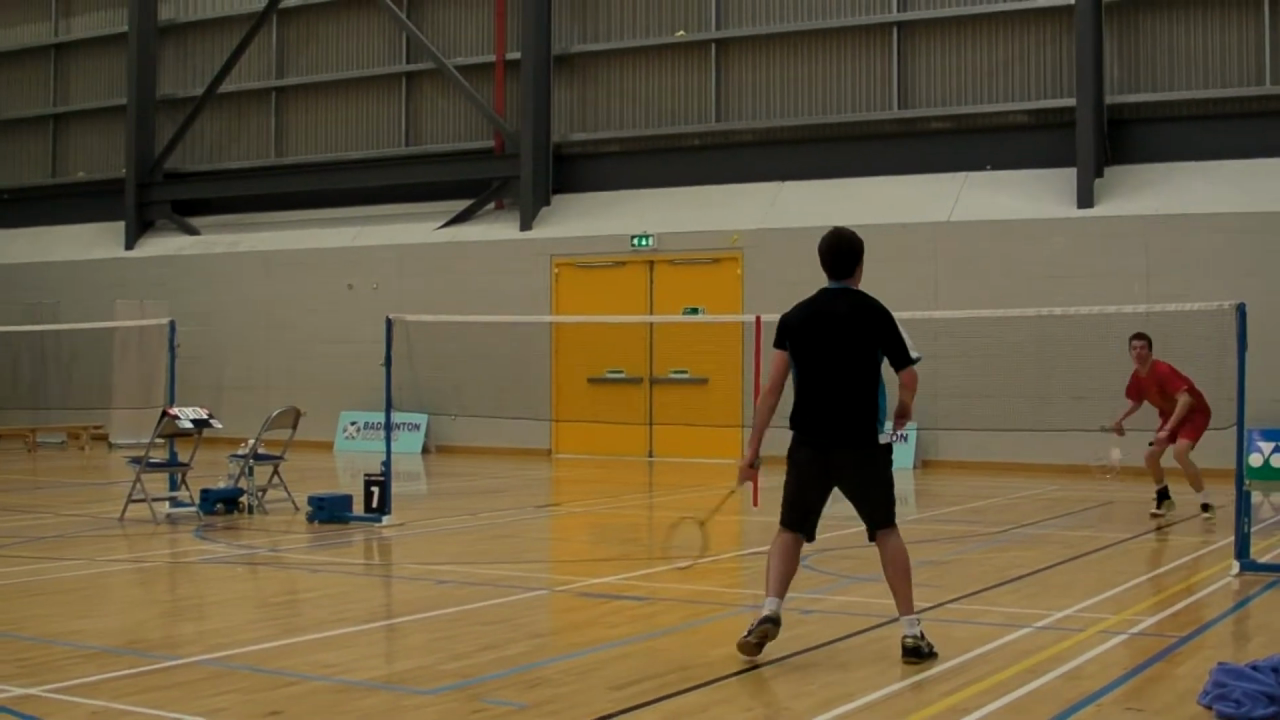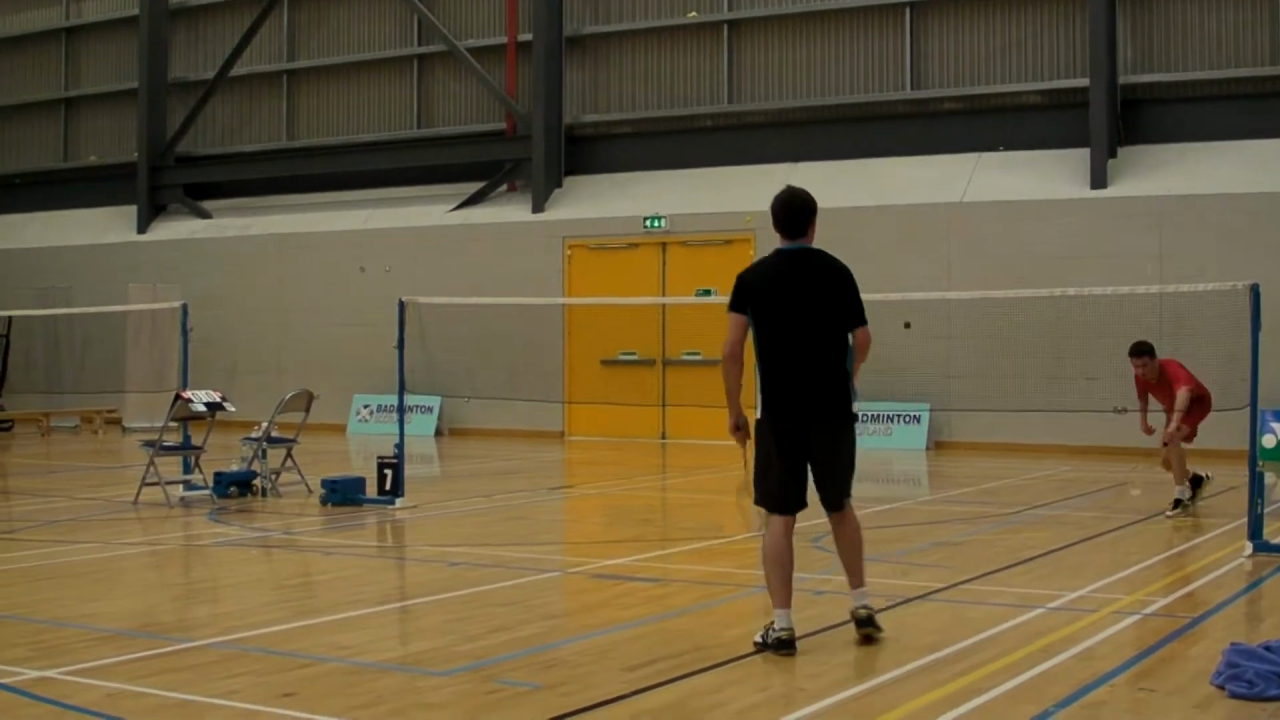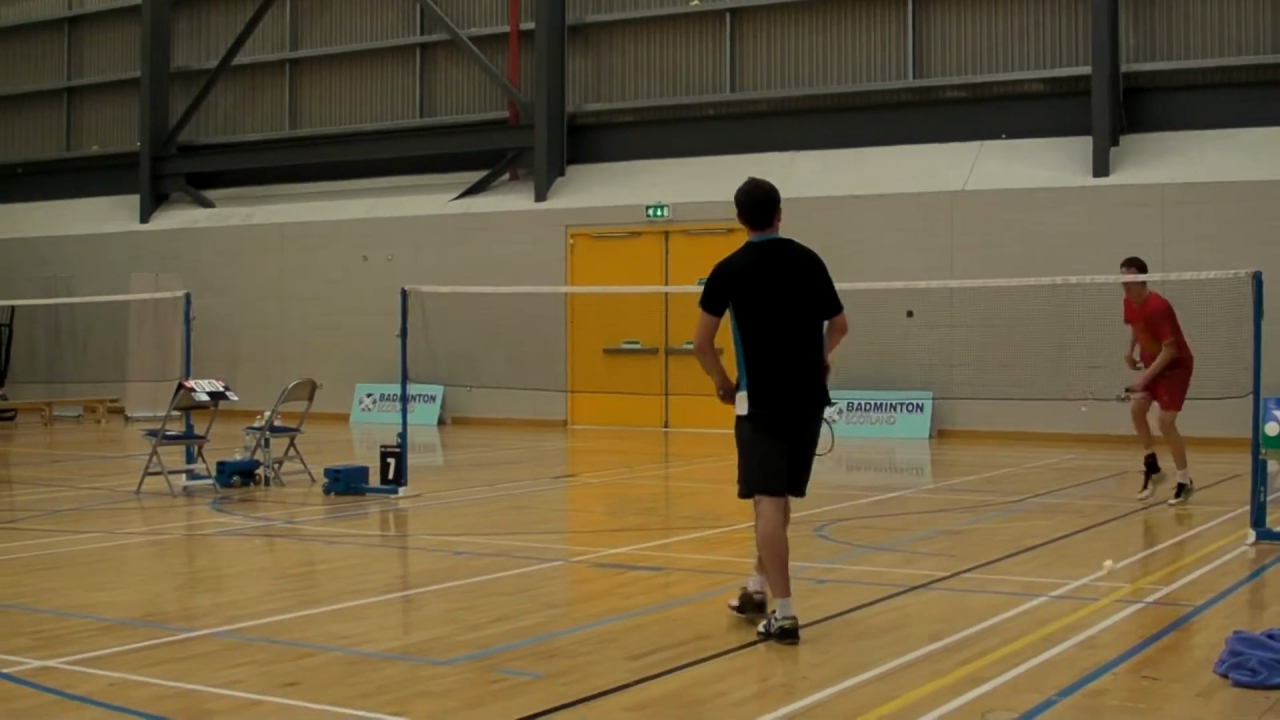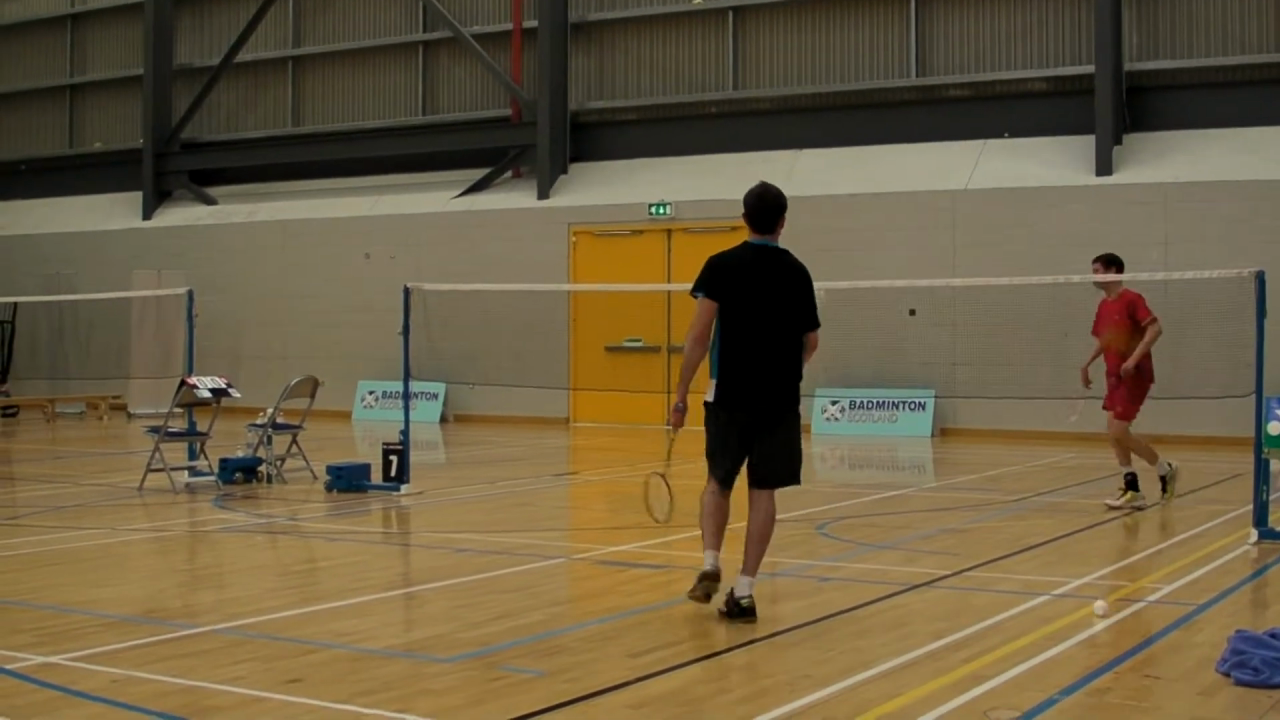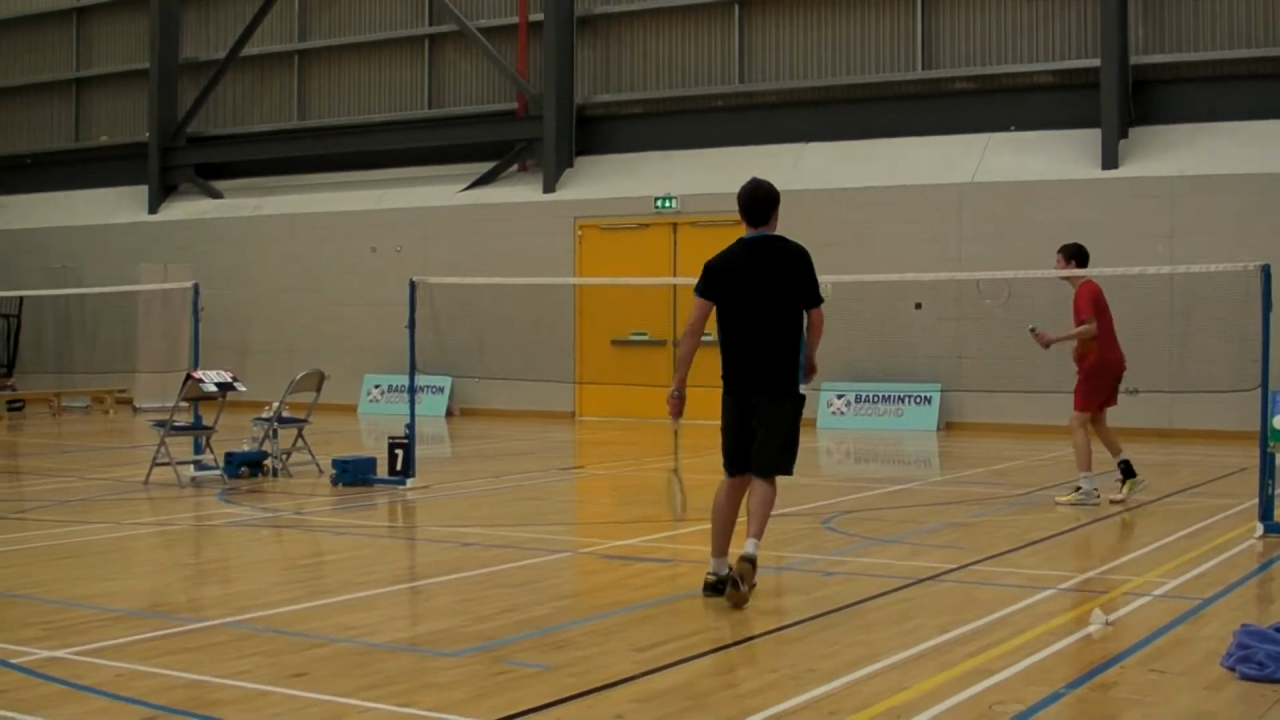
dt=0.4s
person 1, frame 1
left shoulder: (795, 317)
right shoulder: (874, 313)
left elbow: (772, 386)
right elbow: (908, 379)
left wrist: (752, 448)
right wrist: (904, 407)
left hip: (809, 443)
right hip: (864, 443)
left knee: (790, 533)
right knee: (886, 533)
left ankle: (769, 612)
right ankle: (912, 633)
person 1, frame 2
left shoulder: (752, 278)
right shoulder: (836, 272)
left elbow: (732, 351)
right elbow: (862, 341)
left wrist: (735, 411)
left hip: (779, 414)
right hip: (833, 411)
left knee: (779, 517)
right knee: (839, 507)
left ankle: (781, 625)
right ankle: (862, 605)
person 1, frame 3
left shoulder: (730, 270)
right shoulder: (809, 261)
left elbow: (702, 343)
right elbow: (839, 325)
left wrist: (721, 382)
left hip: (761, 403)
right hip: (808, 399)
left knee: (768, 502)
right knee: (782, 496)
left ankle: (783, 613)
right ankle: (758, 590)
person 1, frame 4
left shoulder: (721, 265)
right shoulder: (798, 272)
left elbow: (699, 334)
right elbow: (810, 342)
left wrist: (680, 394)
left hip: (729, 396)
right hip: (781, 401)
left knee: (718, 483)
right knee: (763, 492)
left ankle: (710, 565)
right ankle: (744, 590)
person 1, frame 5
left shoulder: (720, 264)
right shoulder: (796, 256)
left elbow: (693, 329)
right elbow: (816, 319)
left wrist: (678, 385)
right wrist: (809, 358)
left hip: (736, 385)
right hip: (782, 385)
left knee: (734, 476)
right knee: (763, 477)
left ankle: (718, 570)
right ankle: (749, 554)
person 2, frame 1
left shoulder: (1163, 370)
right shoulder: (1136, 377)
left elbow: (1185, 399)
right elbow: (1137, 401)
left wrist: (1168, 429)
right wrist: (1120, 420)
left hip: (1195, 412)
right hip: (1171, 416)
left knee: (1179, 453)
right knee: (1151, 457)
left ankle: (1205, 502)
right ankle: (1164, 498)
person 2, frame 2
left shoulder: (1171, 369)
right shoulder: (1140, 377)
left elbow: (1184, 392)
right elbow: (1143, 396)
left wrist: (1174, 423)
right wrist: (1143, 420)
left hip: (1197, 403)
right hip: (1175, 409)
left knee: (1171, 439)
right knee: (1166, 460)
left ankle: (1182, 498)
right ankle: (1197, 479)
person 2, frame 3
left shoulder: (1157, 306)
right shoulder: (1128, 302)
left elbow: (1170, 349)
left wrist: (1144, 377)
right wrist: (1130, 350)
left hip: (1176, 365)
right hip: (1152, 363)
left knee: (1166, 422)
right knee: (1136, 410)
left ankle: (1184, 482)
right ankle: (1152, 468)
person 2, frame 4
left shoulder: (1132, 299)
right shoulder: (1103, 305)
left elbow: (1155, 329)
left wrist: (1134, 360)
right wrist: (1086, 365)
left hip: (1135, 376)
right hip: (1115, 376)
left knee: (1118, 432)
right knee: (1114, 432)
left ankle: (1165, 469)
right ankle: (1132, 489)
person 2, frame 5
left shoulder: (1085, 292)
right shoulder: (1088, 289)
left elbow: (1091, 329)
left wrist: (1056, 338)
right wrist: (1078, 347)
left hip: (1097, 366)
right hip: (1109, 364)
left knee: (1077, 424)
right knee: (1098, 423)
left ankle: (1087, 489)
right ankle: (1129, 476)
